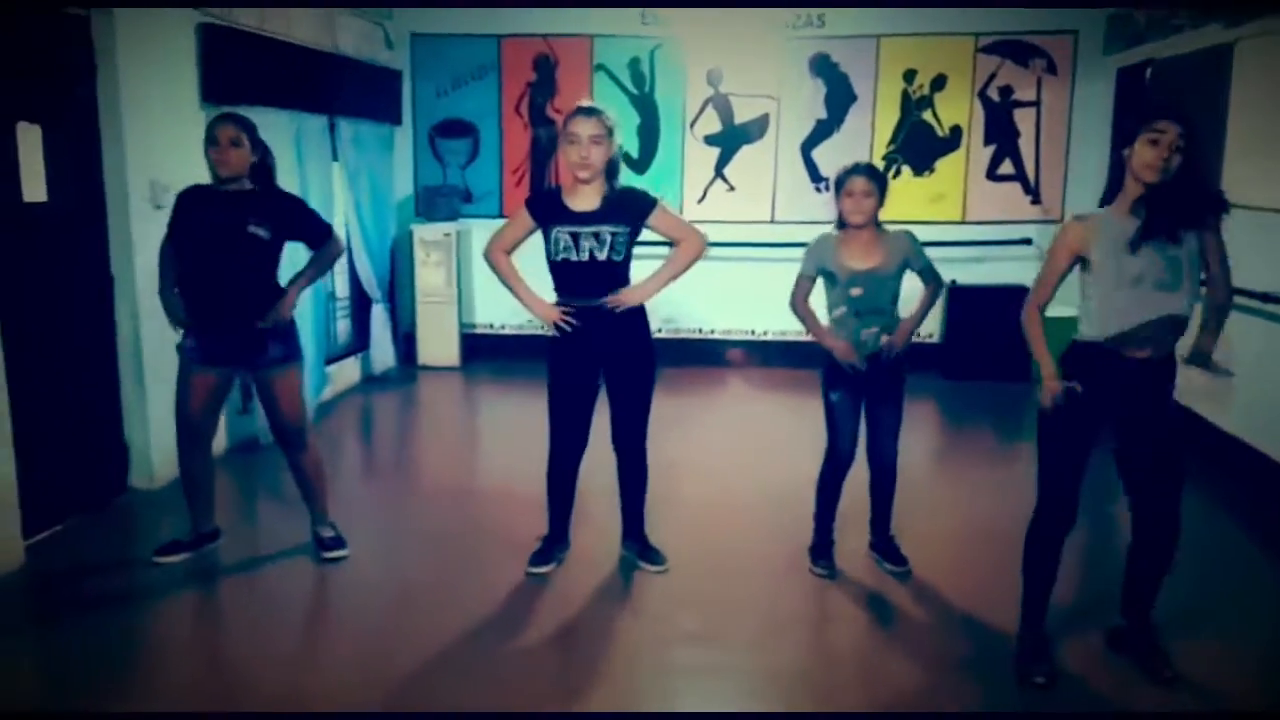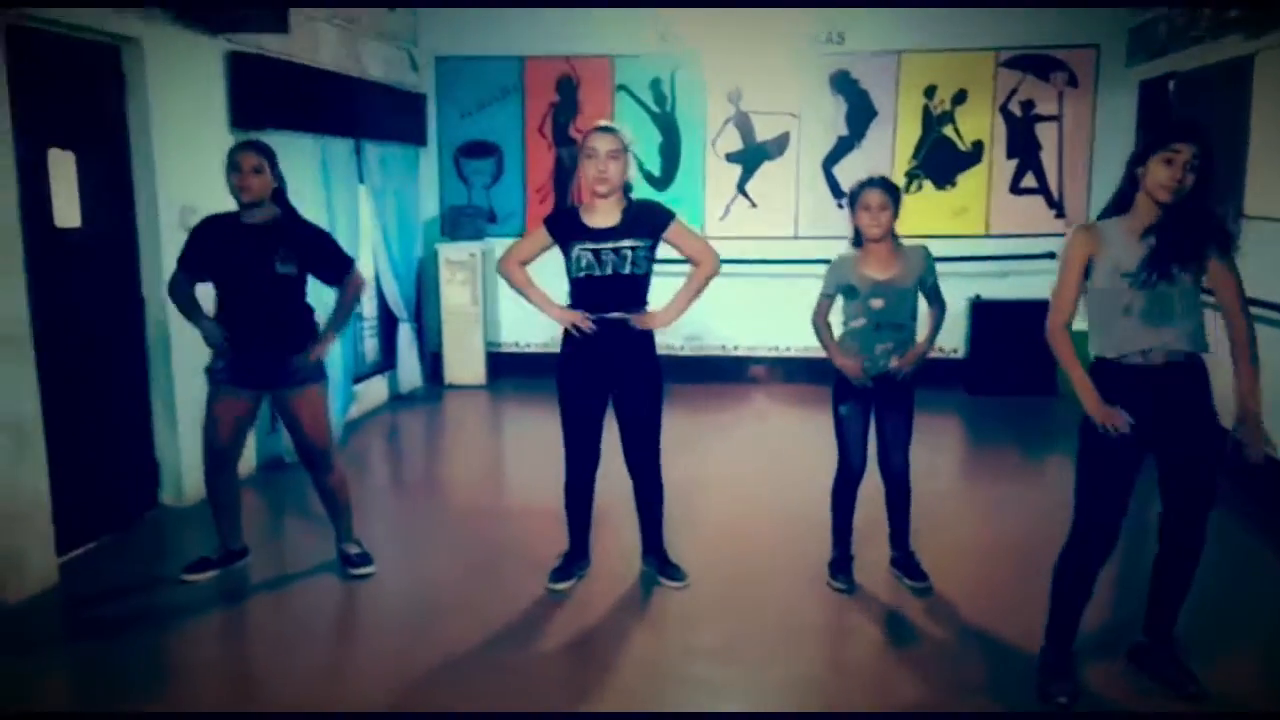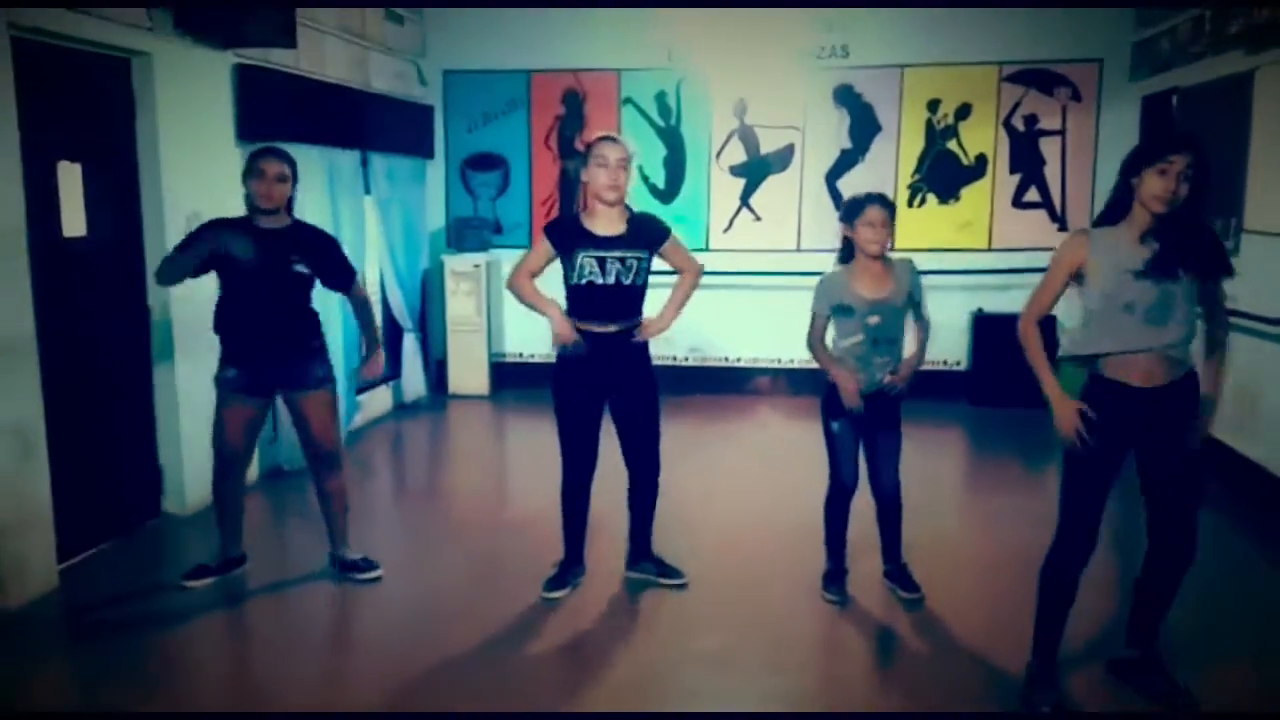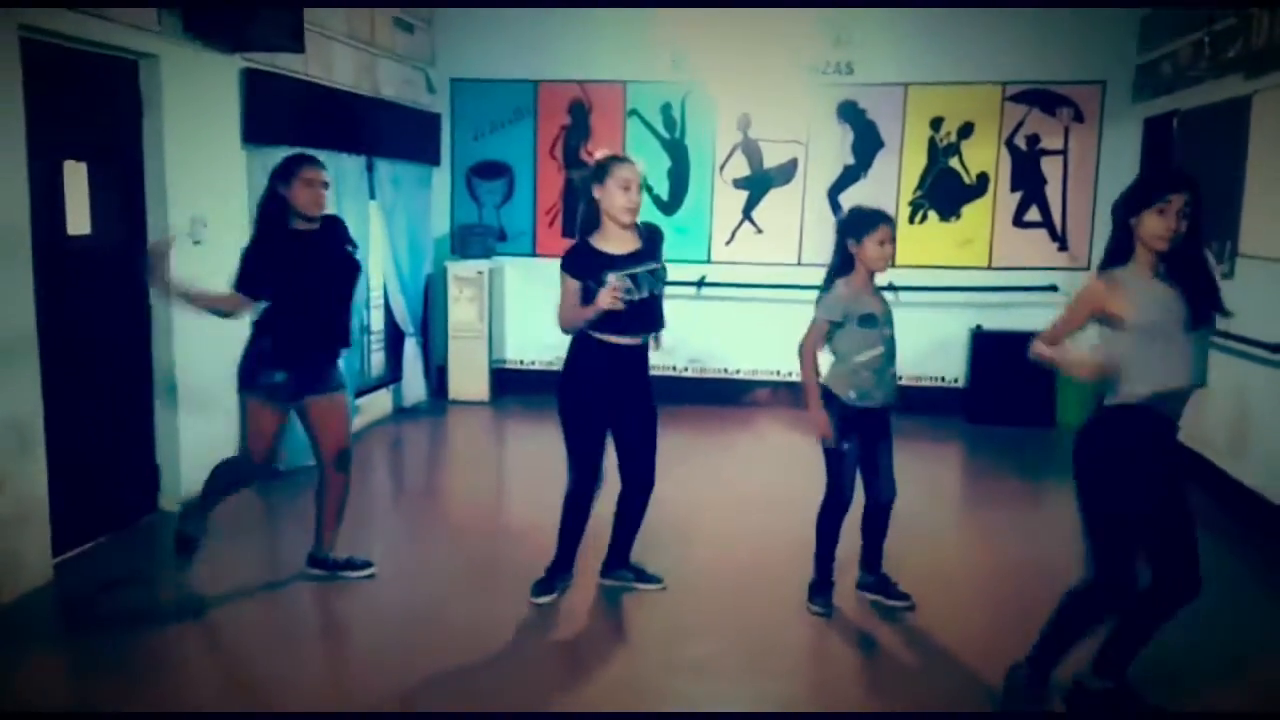
dt=0.2s
person 1, frame 1
left shoulder: (1194, 214)
right shoulder: (1085, 229)
left elbow: (1220, 289)
right elbow: (1034, 305)
left wrist: (1204, 344)
right wrist: (1046, 373)
left hip: (1151, 383)
right hip: (1087, 373)
left knee: (1160, 520)
right knee: (1055, 511)
left ankle: (1135, 627)
right ankle: (1032, 634)
person 1, frame 2
left shoulder: (1200, 239)
right shoulder: (1091, 237)
left elbow: (1238, 321)
right elbow: (1056, 326)
left wrist: (1249, 409)
right wrist: (1093, 402)
left hip: (1189, 394)
right hip: (1119, 391)
left knee: (1185, 534)
right knee: (1094, 533)
left ankle: (1156, 644)
right ankle: (1056, 653)
person 1, frame 3
left shoulder: (1192, 249)
right shoulder: (1085, 246)
left elbow: (1215, 326)
right elbow: (1029, 322)
left wrist: (1208, 401)
right wrist: (1056, 396)
left hip: (1174, 407)
right hip: (1105, 405)
left knee: (1175, 547)
right knee: (1074, 541)
left ankle: (1139, 655)
right ankle: (1042, 664)
person 1, frame 4
left shoulder: (1184, 281)
right shoulder: (1109, 287)
right elbow: (1041, 343)
right wrist: (1073, 360)
left hip: (1156, 445)
right hip: (1115, 441)
left knee: (1180, 579)
right knee: (1115, 581)
left ankle: (1104, 679)
right ankle: (1033, 671)
person 2, frame 1
left shoulder: (631, 202)
right shoulder: (545, 203)
left elbow: (694, 242)
right elbow: (495, 250)
left wrist: (647, 288)
right wrist: (531, 302)
left hip: (626, 331)
right hip: (573, 332)
left knee: (630, 443)
right knee: (565, 443)
left ankle: (635, 537)
right ankle: (556, 537)
person 2, frame 2
left shoulder: (649, 216)
right shoulder: (563, 222)
left elbow: (708, 260)
right elbow: (509, 263)
left wrist: (671, 313)
right wrist: (553, 309)
left hip: (634, 348)
right hip: (582, 350)
left knee: (644, 459)
right knee: (580, 460)
left ankle: (654, 553)
right ankle: (577, 554)
person 2, frame 3
left shoulder: (648, 228)
right shoulder: (563, 230)
left elbow: (691, 269)
right elbow: (518, 279)
left wrist: (666, 317)
right wrist: (553, 312)
left hip: (630, 356)
right hip: (579, 356)
left knee: (645, 464)
right knee: (577, 468)
left ankle: (642, 555)
right ankle: (572, 562)
person 2, frame 4
left shoulder: (652, 238)
right shoulder: (581, 255)
right elbow: (567, 321)
left wrist: (655, 319)
right wrist: (595, 308)
left hip: (634, 369)
right hip: (589, 368)
left knee: (641, 476)
right knee: (585, 478)
left ankle: (617, 563)
right ankle: (561, 567)
person 3, frame 1
left shoulder: (275, 204)
right shoulder: (191, 202)
left elbow: (332, 246)
right elbow: (171, 249)
left wrist: (292, 293)
right wrist: (168, 295)
left hip: (266, 335)
right hip: (204, 335)
left knee: (293, 437)
right knee: (191, 435)
left ankle: (322, 524)
right ankle: (203, 529)
person 3, frame 2
left shoulder: (300, 234)
right shoulder: (211, 232)
left elbow: (353, 284)
right elbow: (179, 284)
left wrist: (326, 338)
right wrist: (204, 323)
left hip: (294, 359)
right hip: (235, 359)
left knee: (318, 456)
right knee: (218, 457)
left ankle: (348, 542)
right ankle: (231, 547)
person 3, frame 3
left shoulder: (313, 241)
right shoulder: (222, 233)
left elbow: (355, 293)
right elbow: (166, 276)
left wrist: (374, 347)
right wrist: (211, 245)
left hip: (304, 362)
right hip: (243, 365)
left knee: (327, 457)
right knee: (228, 462)
left ankle: (343, 551)
right ankle: (231, 554)
person 3, frame 4
left shoulder: (335, 231)
right shoulder: (270, 245)
right elbow: (236, 304)
left wrist: (337, 319)
right wrist: (172, 286)
left hip: (321, 365)
right hip: (273, 364)
left knee: (337, 458)
right knee: (255, 463)
left ankle: (323, 553)
right ankle: (196, 515)
person 4, frame 1
left shoulder: (902, 244)
right shoulder: (824, 247)
left elbow: (934, 283)
right elbow: (798, 299)
left wrist: (911, 325)
right wrist: (827, 340)
left hip: (887, 363)
right hip: (843, 365)
left knee: (885, 457)
right knee: (840, 454)
left ankle: (881, 538)
right ankle: (822, 541)
person 4, frame 2
left shoulder: (918, 258)
right shoulder: (843, 265)
left elbow: (937, 305)
right elbow: (819, 318)
left wrist: (924, 347)
right wrist: (837, 356)
left hip: (897, 379)
right hip: (853, 379)
left knee: (897, 469)
right knee: (851, 467)
left ankle: (901, 553)
right ankle: (840, 556)
person 4, frame 3
left shoulder: (905, 273)
right shoulder: (833, 282)
left elbow: (920, 322)
right elbow: (814, 338)
left wrist: (913, 362)
right wrist: (837, 373)
left hip: (885, 397)
right hip: (843, 396)
left knee: (888, 486)
right knee: (843, 483)
left ankle: (894, 566)
right ankle: (834, 569)
person 4, frame 4
left shoulder: (874, 293)
right shoulder: (841, 293)
right elbow: (808, 348)
left wrist: (888, 382)
right wrist: (816, 406)
left hip: (876, 411)
right hip: (843, 409)
left knee: (883, 495)
right knee: (839, 496)
left ankle: (872, 575)
right ankle: (821, 580)
